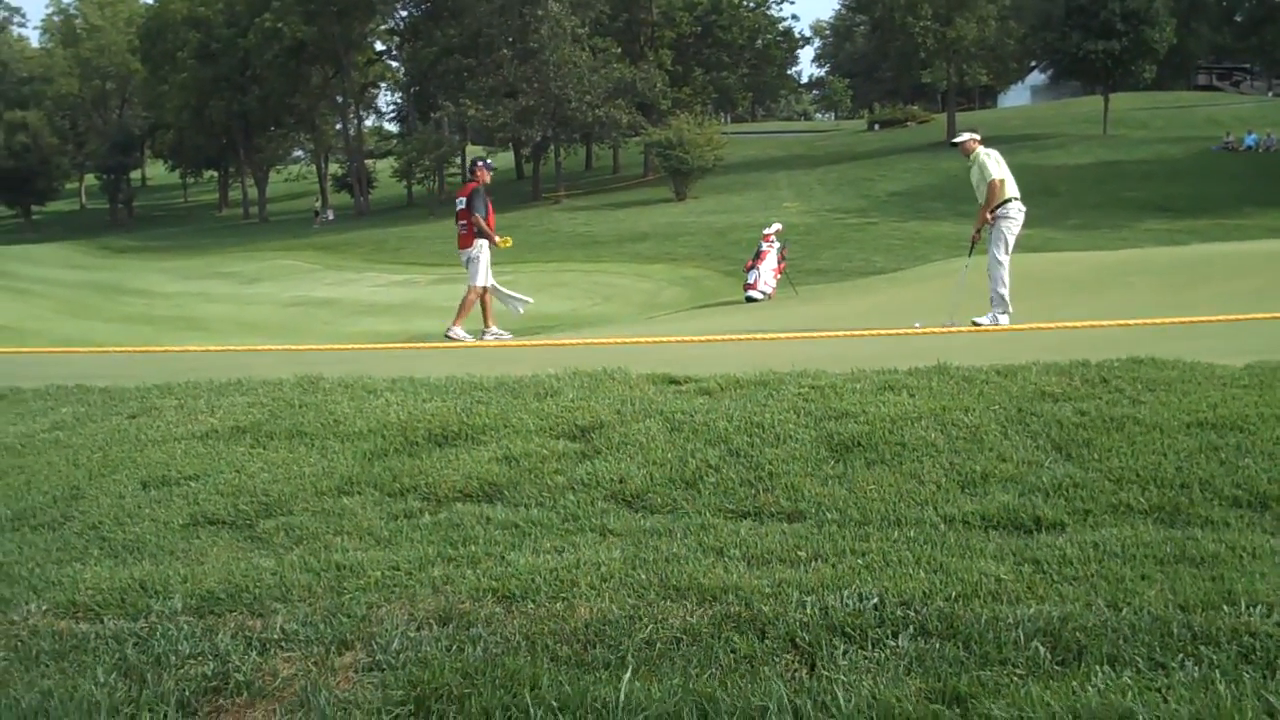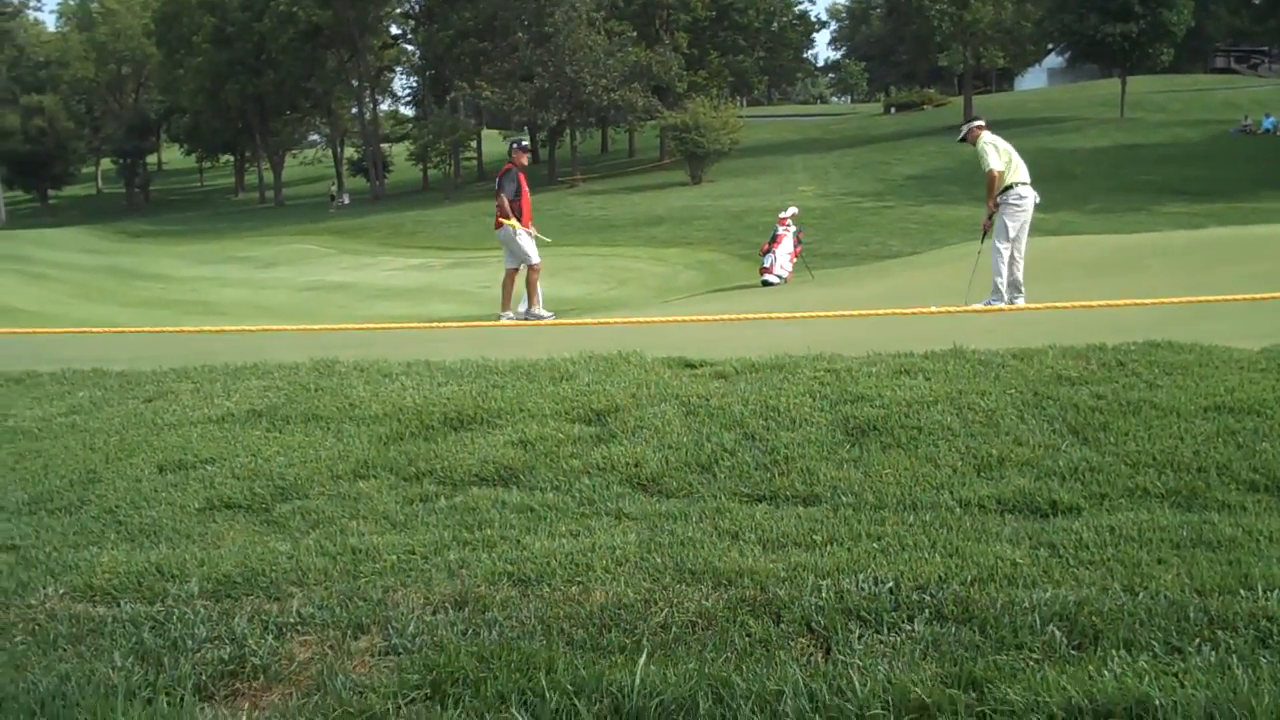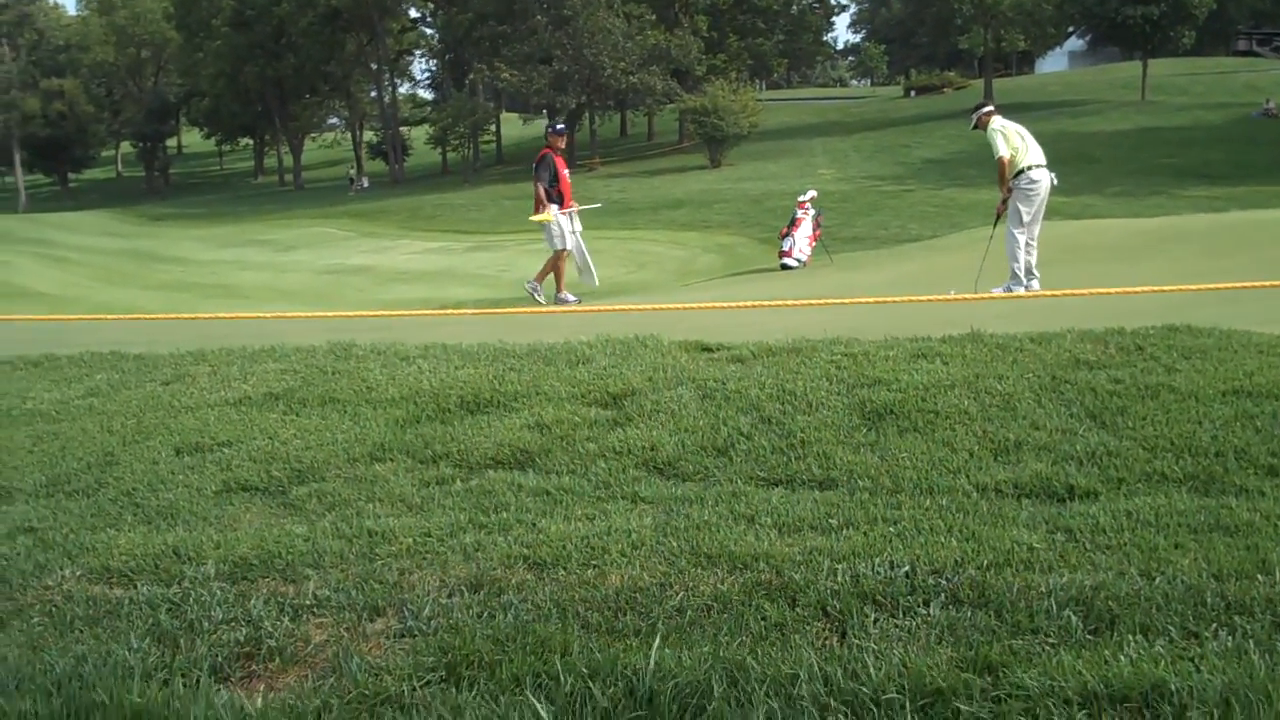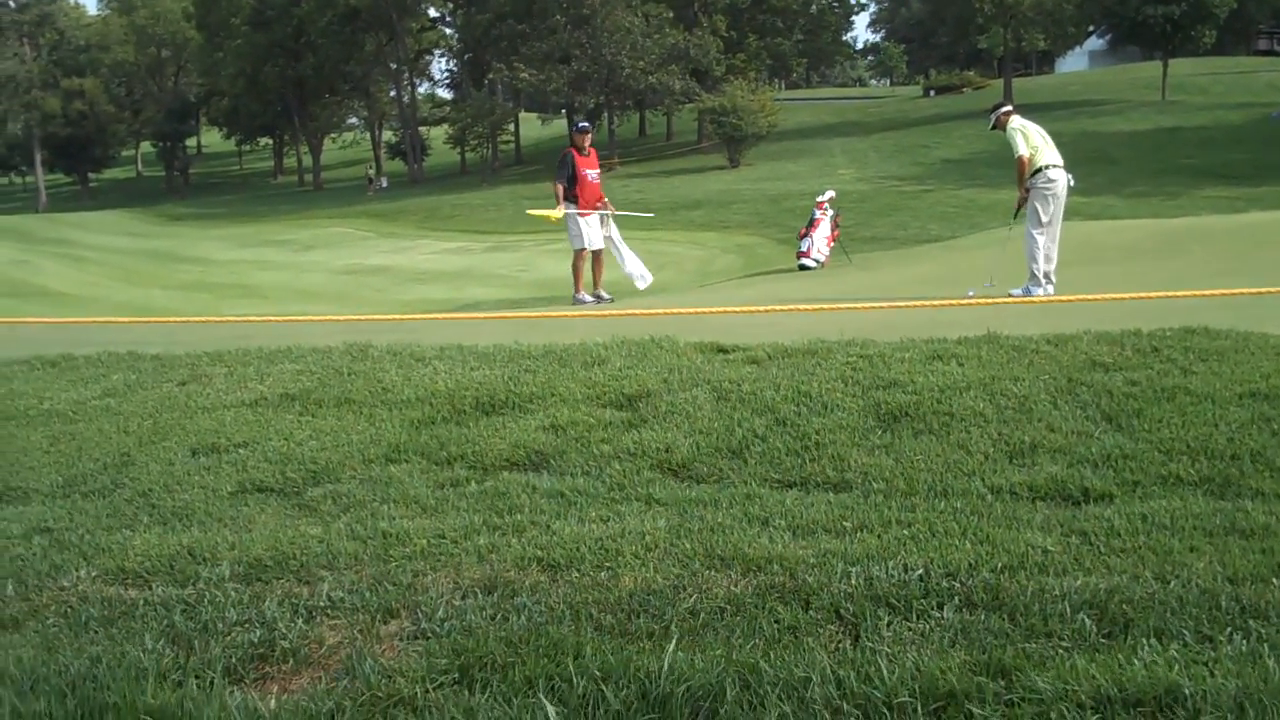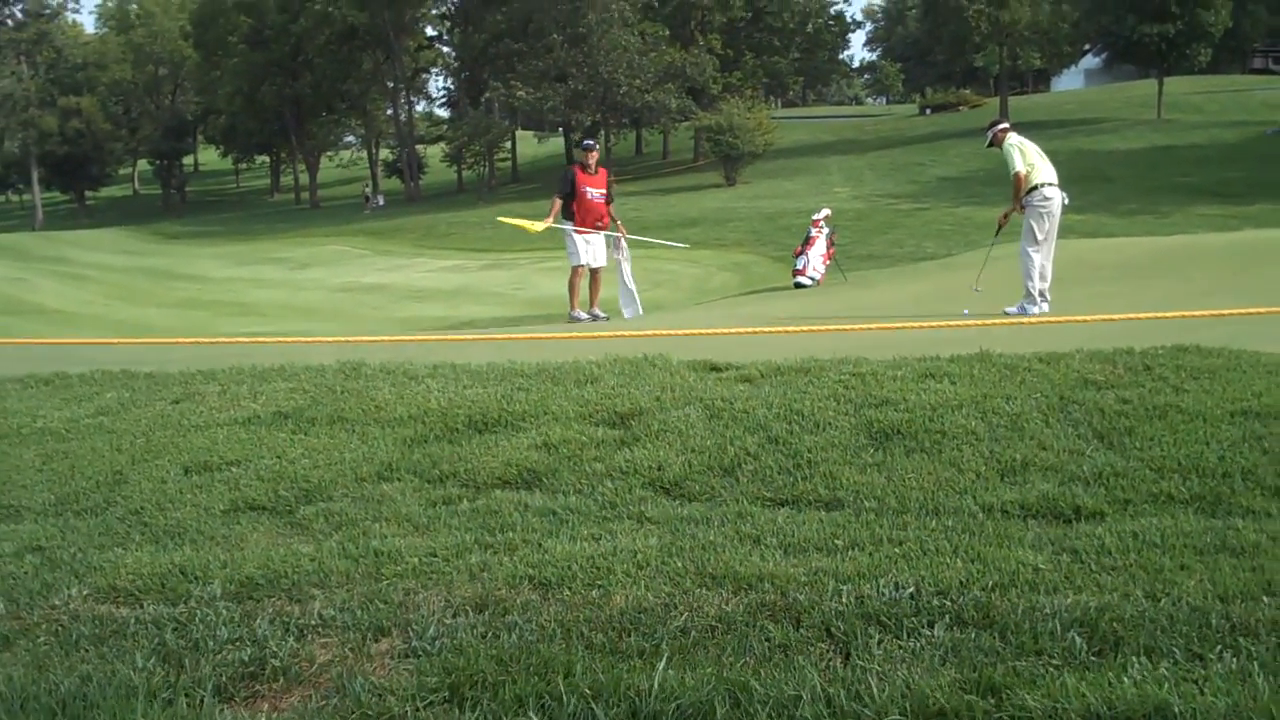
dt=0.4s
person 1, frame 1
left shoulder: (986, 155)
right shoulder: (974, 167)
left elbow: (995, 183)
left wrist: (986, 212)
right wrist: (977, 228)
left hip: (1008, 211)
right hip: (996, 215)
left knee: (997, 261)
right knee: (994, 265)
left ankle: (1000, 313)
right ankle: (999, 314)
person 1, frame 2
left shoulder: (985, 143)
right shoulder: (994, 143)
left elbow: (993, 173)
left wrist: (989, 201)
right wrist: (990, 215)
left hip: (1014, 197)
right hip: (1023, 195)
left knee: (1000, 247)
right knee: (1014, 251)
left ankle: (997, 300)
right ankle: (1016, 297)
person 1, frame 3
left shoulder: (994, 128)
right shoulder: (1009, 125)
left elbow: (1003, 160)
left wrist: (1002, 187)
right wrist: (1006, 198)
left hip: (1028, 180)
right hip: (1042, 176)
left knee: (1016, 232)
right knee: (1029, 234)
left ankle: (1017, 284)
right ankle: (1031, 279)
person 1, frame 4
left shoulder: (1013, 127)
right shoulder: (1028, 125)
left elbow: (1023, 159)
left wrist: (1021, 186)
right wrist: (1026, 190)
left hip: (1046, 180)
right hip: (1059, 177)
left knee: (1035, 233)
right knee: (1050, 235)
left ankle: (1035, 285)
right ankle: (1047, 283)
person 1, frame 5
left shoulder: (1010, 144)
right shoulder: (1023, 142)
left elbow: (1020, 175)
left wrist: (1016, 202)
right wrist: (1010, 211)
left hip: (1040, 198)
right hip: (1053, 195)
left knee: (1030, 250)
right knee: (1044, 252)
left ankle: (1030, 303)
right ankle: (1041, 300)
person 2, frame 1
left shoulder: (462, 192)
right shoulder: (477, 190)
left elbow: (459, 221)
right elbow: (476, 218)
right wrist: (492, 236)
left hip: (464, 245)
right hip: (477, 244)
left knee: (485, 287)
right knee: (475, 289)
left ankle: (490, 328)
right ankle: (455, 327)
person 2, frame 2
left shoulder: (515, 172)
right shoulder: (510, 171)
right elbow: (502, 197)
left wrist: (527, 224)
right wrist: (511, 218)
left hip: (515, 228)
right hip: (512, 228)
left knee: (512, 270)
right knee: (534, 265)
left ankle: (506, 313)
right ankle: (533, 309)
person 2, frame 3
left shoulder: (557, 155)
right shoulder: (547, 157)
right elbow: (539, 185)
left wrist: (569, 201)
right wrist: (546, 205)
left hip: (560, 210)
right hip: (552, 211)
left knee: (564, 251)
right knee: (561, 251)
left ankle: (535, 283)
right ankle: (561, 293)
person 2, frame 4
left shoulder: (593, 154)
right shoulder: (569, 156)
right elbow: (559, 182)
left wrist: (605, 201)
right wrist: (560, 203)
left hip: (593, 211)
right hip: (576, 210)
left knee: (598, 250)
right knee: (581, 252)
left ankle: (597, 290)
right ankle: (578, 294)
person 2, frame 5
left shoulder: (604, 175)
right shoulder: (572, 172)
left elbow: (608, 203)
right elbow: (559, 196)
left wrist: (617, 223)
right wrist: (552, 216)
left hip: (597, 230)
right hip: (576, 228)
left knee: (596, 270)
right knee: (578, 269)
left ankle: (593, 309)
right ankle: (574, 311)
